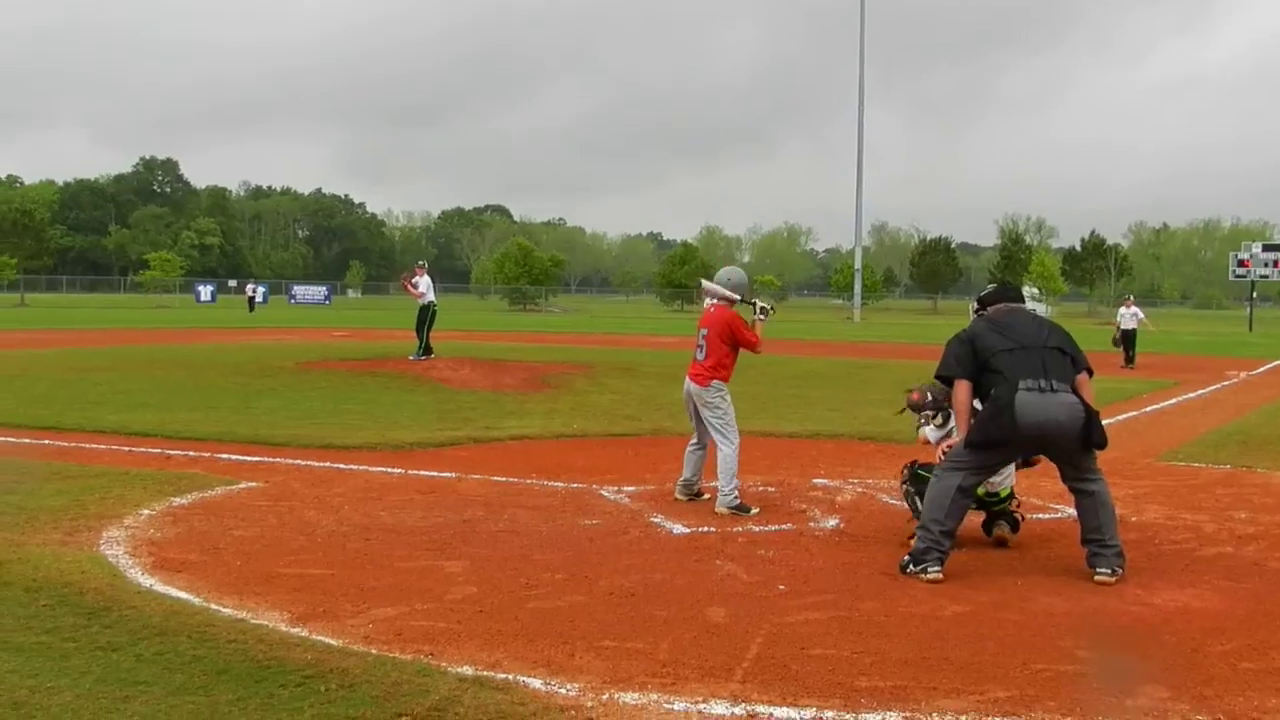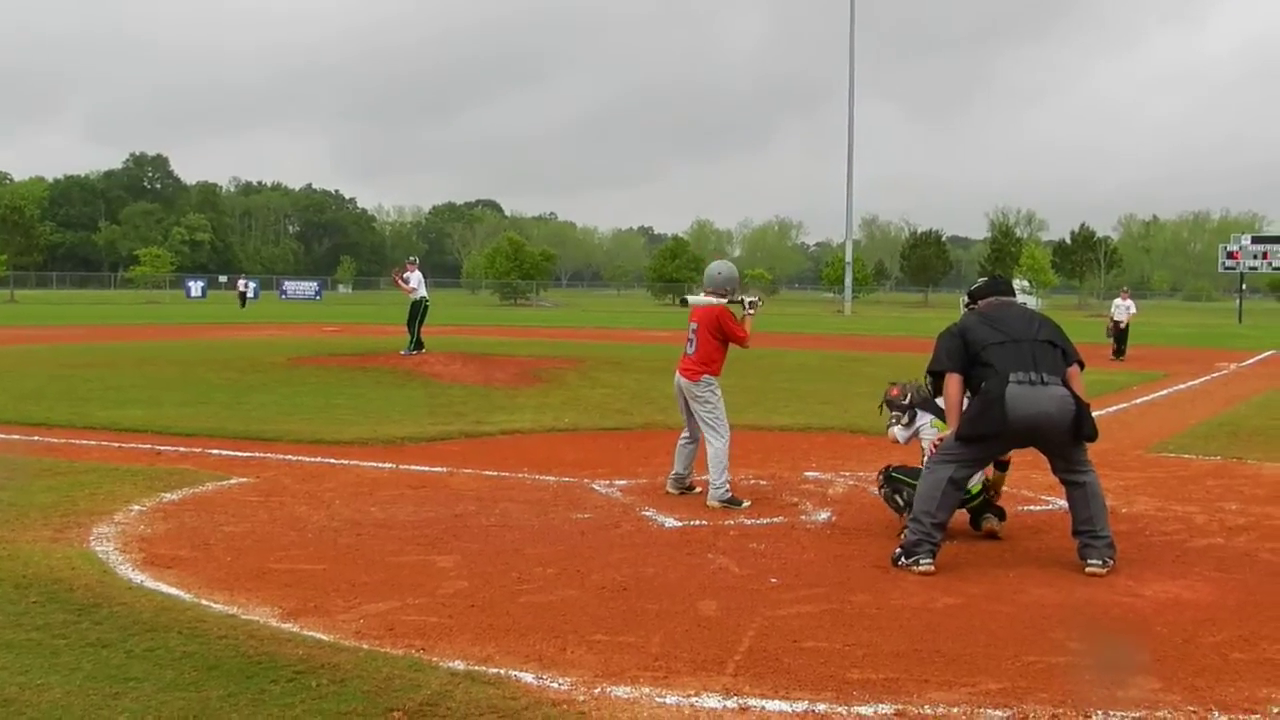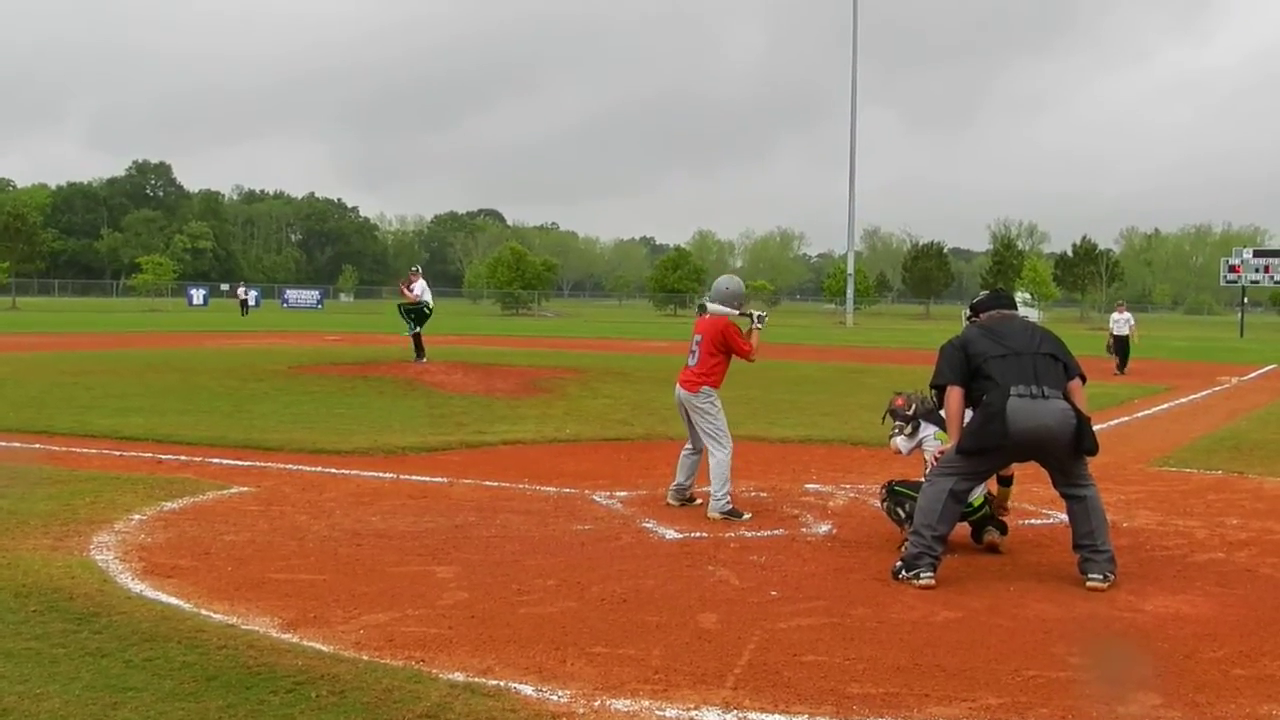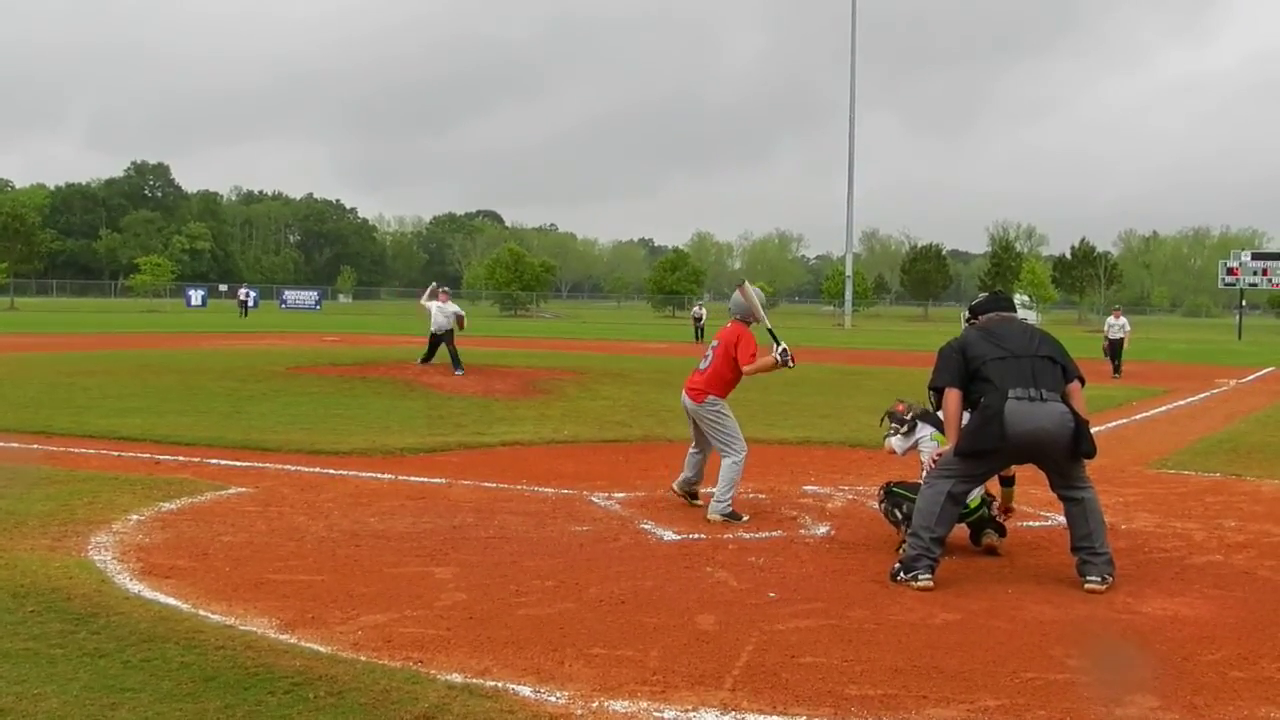
dt=0.7s
person 1, frame 1
left shoulder: (974, 332)
right shoulder: (1053, 328)
left elbow: (962, 384)
right elbow: (1082, 378)
left wrist: (962, 436)
right wrist: (1088, 428)
left hip: (1013, 407)
right hip: (1066, 408)
left knee: (952, 471)
right knee: (1088, 480)
left ankle: (926, 558)
right ankle: (1107, 561)
person 1, frame 2
left shoulder: (965, 325)
right shoulder: (1043, 321)
left elbow: (952, 378)
right elbow: (1073, 371)
left wrist: (953, 430)
right wrist: (1080, 420)
left hip: (1004, 399)
right hip: (1056, 400)
left knee: (944, 466)
right knee: (1079, 472)
left ankle: (918, 551)
right ankle: (1098, 553)
person 1, frame 3
left shoulder: (967, 338)
right shoulder: (1045, 335)
left elbow: (954, 390)
right elbow: (1074, 384)
left wrist: (954, 443)
right wrist: (1082, 435)
left hip: (1005, 413)
right hip: (1057, 414)
left knee: (944, 478)
right knee: (1080, 486)
left ankle: (919, 564)
right ankle: (1099, 567)
person 1, frame 4
left shoulder: (965, 341)
right shoulder: (1044, 337)
left elbow: (952, 393)
right elbow: (1074, 387)
left wrist: (952, 445)
right wrist: (1081, 437)
left hip: (1003, 415)
right hip: (1055, 417)
left knee: (942, 481)
right knee: (1077, 488)
left ankle: (917, 566)
right ankle: (1097, 569)
person 2, frame 1
left shoulder: (708, 313)
right shoulder: (731, 317)
right elbow: (756, 346)
left wrist: (755, 318)
right wrist: (759, 318)
left hip: (692, 382)
right hip: (711, 386)
left knee: (701, 438)
right knee: (728, 442)
left ankle: (687, 487)
right ankle: (727, 500)
person 2, frame 2
left shoulder: (698, 307)
right shoulder: (720, 311)
right elbow: (744, 341)
left wrist: (743, 312)
right wrist: (749, 313)
left hip: (683, 376)
right hip: (702, 381)
left knee: (692, 432)
right knee: (718, 436)
left ankle: (678, 481)
right ankle: (719, 493)
person 2, frame 3
left shoulder: (703, 320)
right shoulder: (726, 325)
right elbow: (750, 355)
left wrist: (751, 327)
right wrist: (756, 327)
left hip: (684, 388)
right hip: (701, 392)
left knee: (696, 443)
right knee: (721, 448)
left ankle: (679, 492)
right ankle: (720, 505)
person 2, frame 4
left shoulder: (726, 330)
right shoulder: (743, 335)
left elbow: (745, 364)
right elbow: (748, 368)
left wrist: (778, 361)
right wrist: (776, 357)
left hip: (690, 393)
right hip: (707, 400)
left knee: (702, 444)
right knee: (735, 452)
left ankle: (686, 485)
right ankle: (720, 508)
